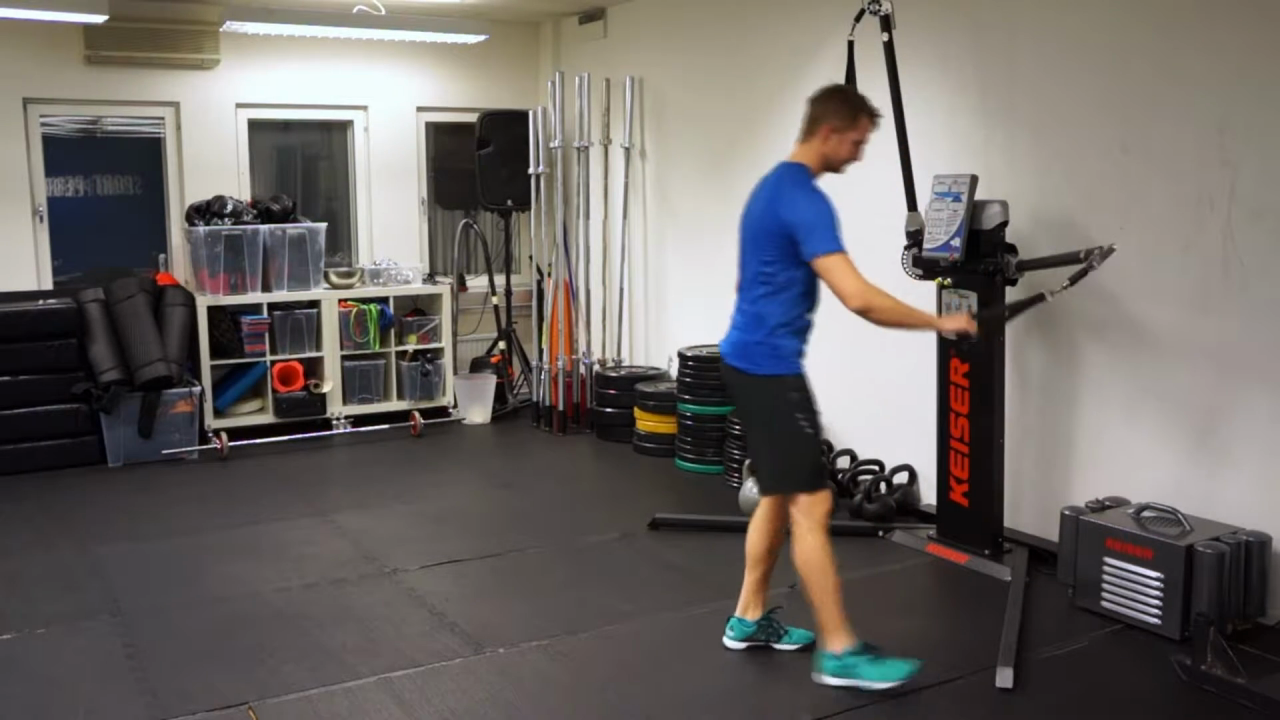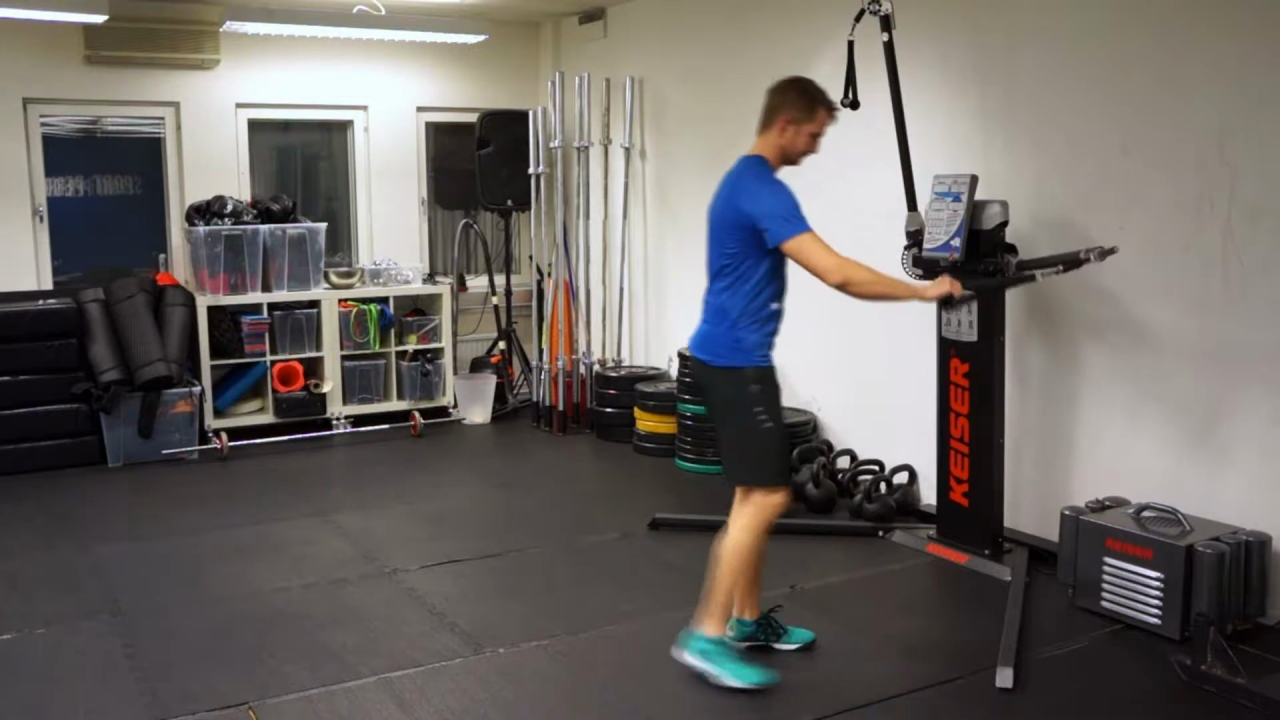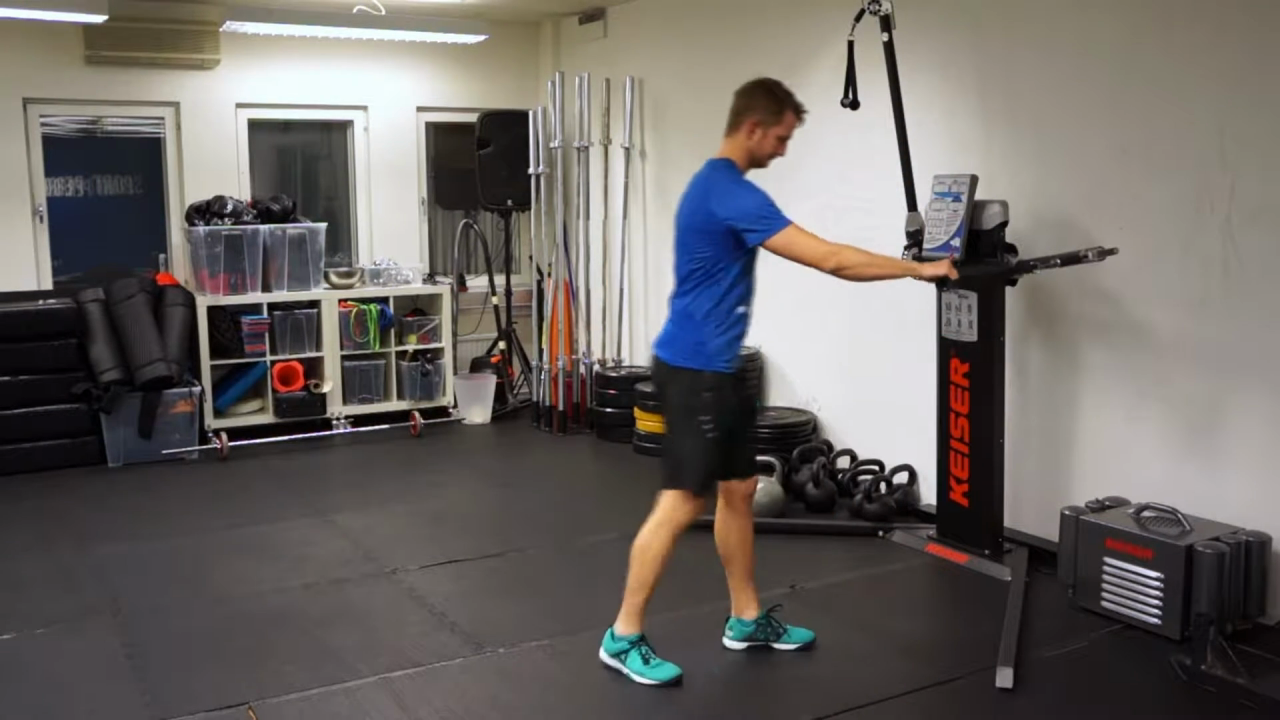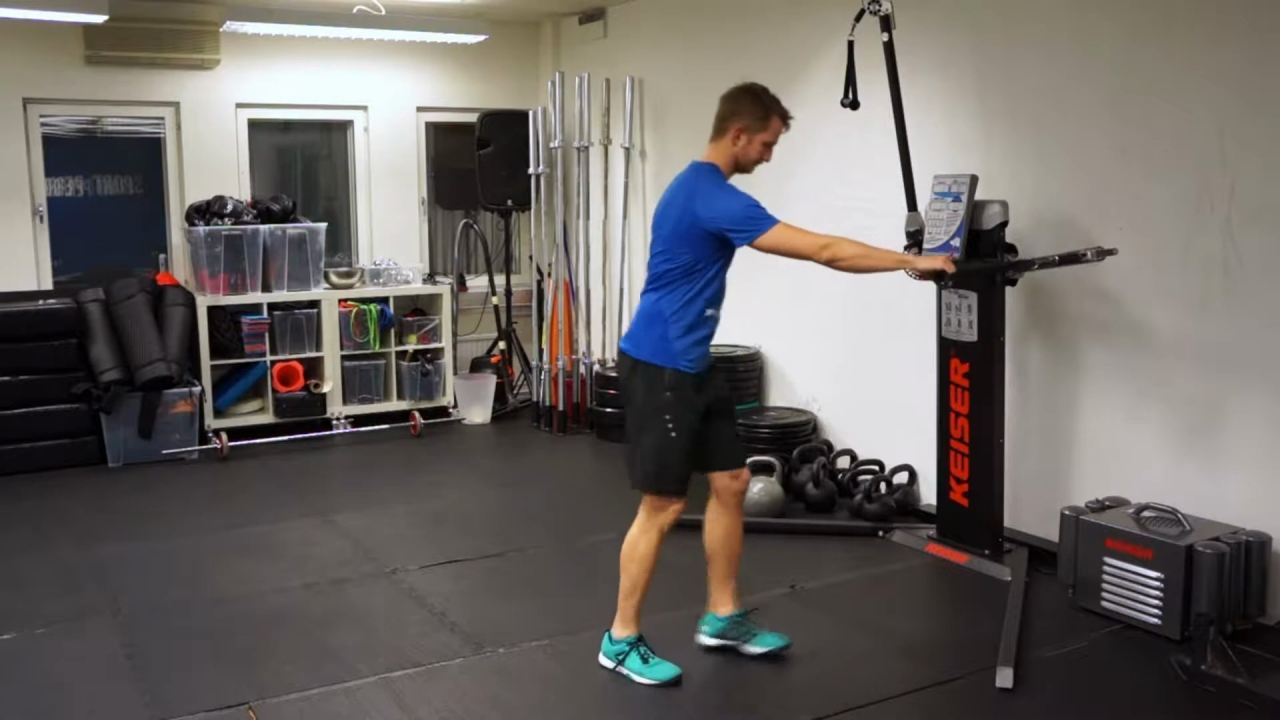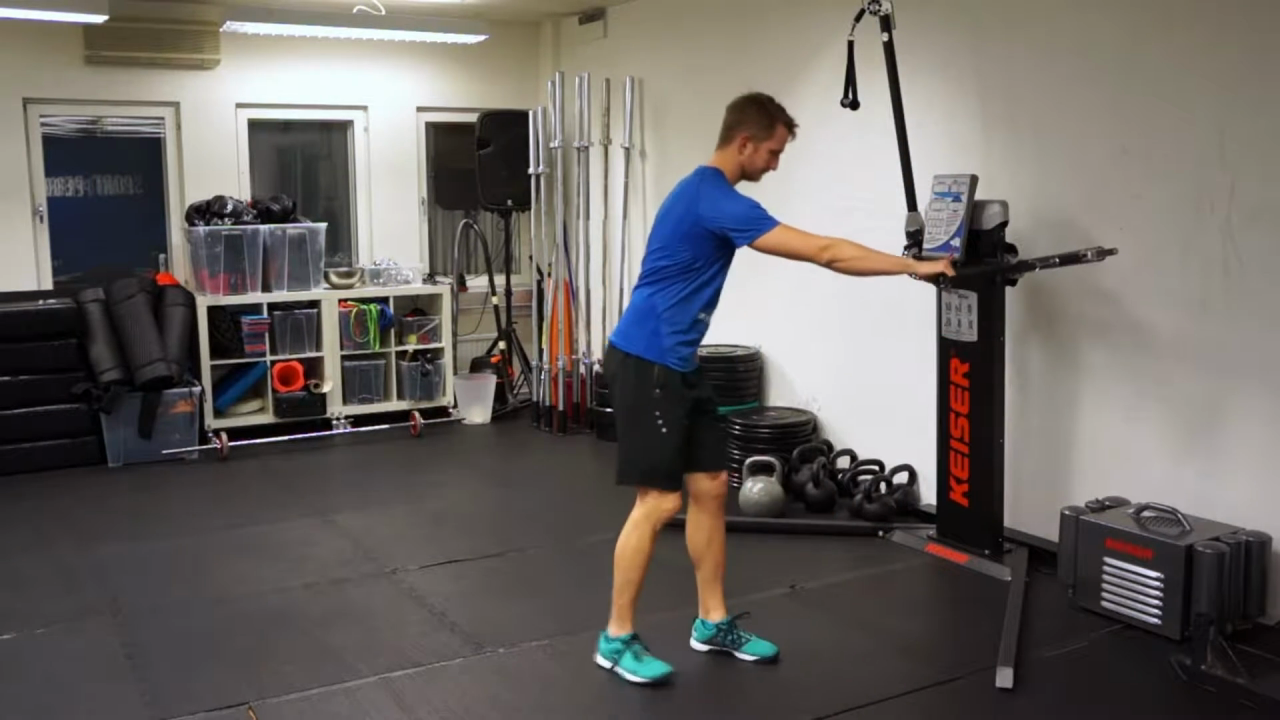
dt=0.2s
person 1, frame 1
left shoulder: (769, 188)
right shoulder: (804, 200)
right elbow: (858, 298)
right wrist: (939, 323)
left hip: (749, 357)
right hip: (769, 367)
left knee: (779, 495)
right knee: (811, 504)
left ankle: (748, 619)
right ankle: (840, 650)
person 1, frame 2
left shoulder: (743, 181)
right shoulder: (762, 190)
right elbow: (836, 273)
right wrist: (922, 290)
left hip: (730, 355)
right hip: (735, 360)
left knee: (754, 492)
right knee: (767, 498)
left ankle: (747, 618)
right ankle: (708, 633)
person 1, frame 3
left shoulder: (714, 184)
right shoulder: (733, 194)
right elbow: (829, 259)
right wrist: (917, 269)
left hip: (711, 362)
right hip: (696, 367)
left knee: (740, 490)
right knee: (681, 504)
left ankle: (748, 618)
right ankle: (624, 635)
person 1, frame 4
left shoulder: (696, 187)
right shoulder: (715, 199)
right elbow: (823, 251)
right wrist: (913, 262)
left hip: (688, 365)
right hip: (659, 367)
left knee: (730, 484)
right knee: (662, 506)
left ankle: (723, 617)
right ankle: (621, 639)
person 1, frame 5
left shoulder: (703, 193)
right shoulder: (716, 201)
right elbow: (823, 252)
right wrist: (914, 267)
left hip: (675, 363)
right hip: (646, 362)
left knee: (710, 490)
right knee: (659, 502)
left ankle: (713, 623)
right ankle: (617, 636)
